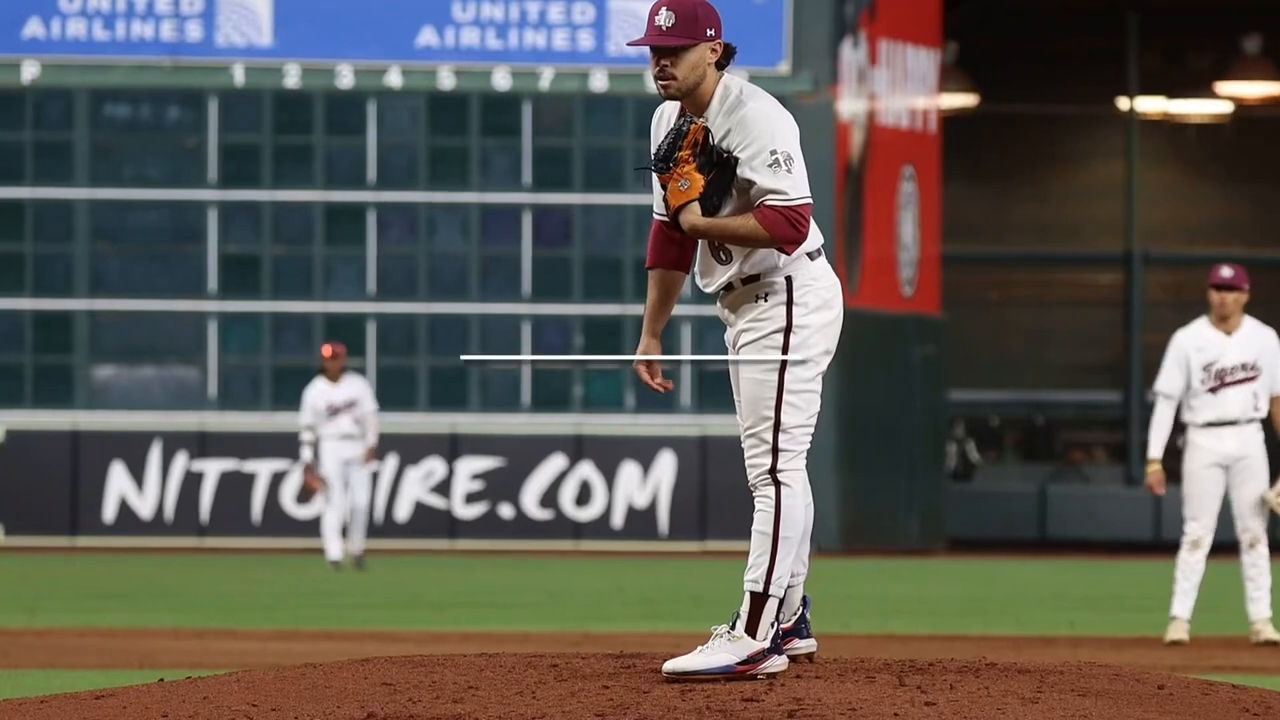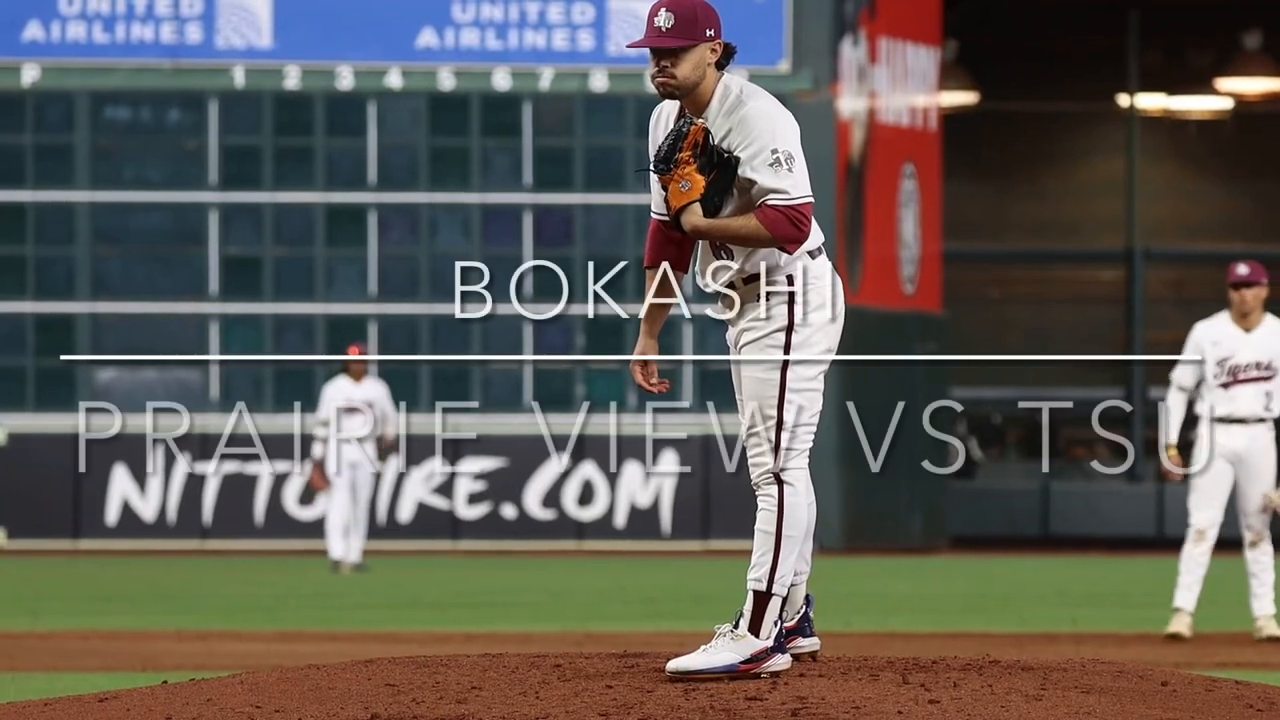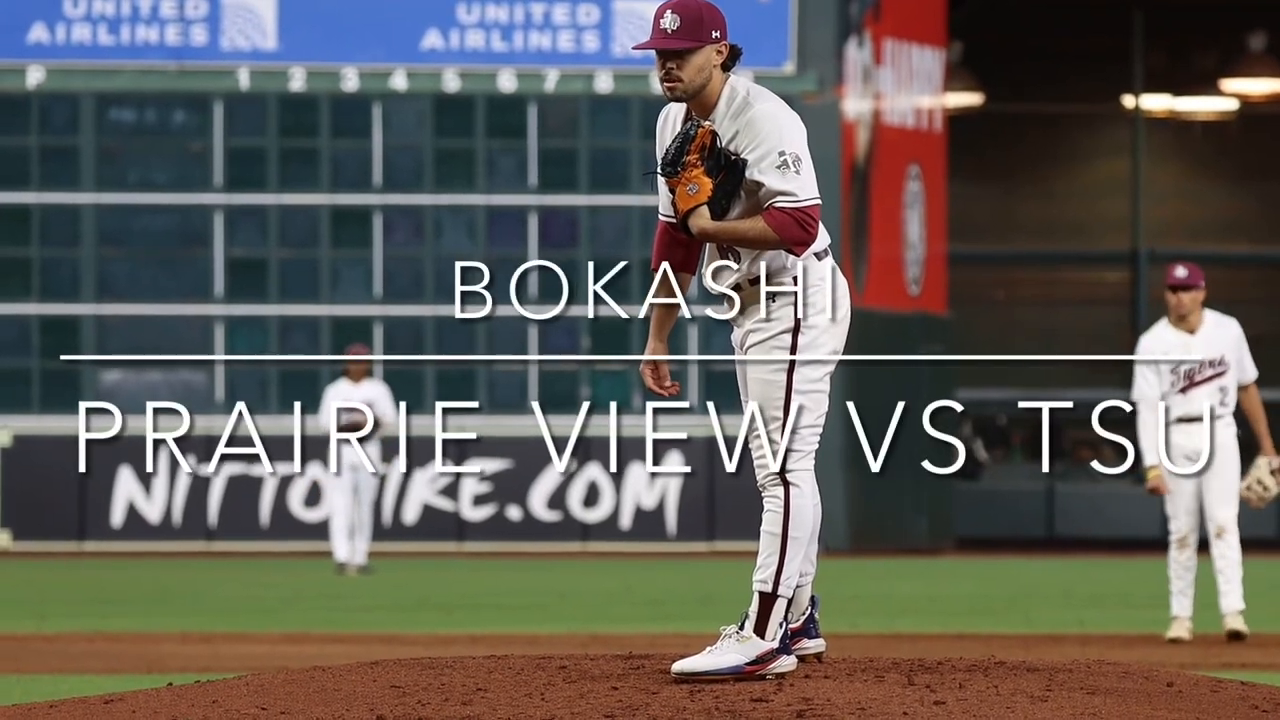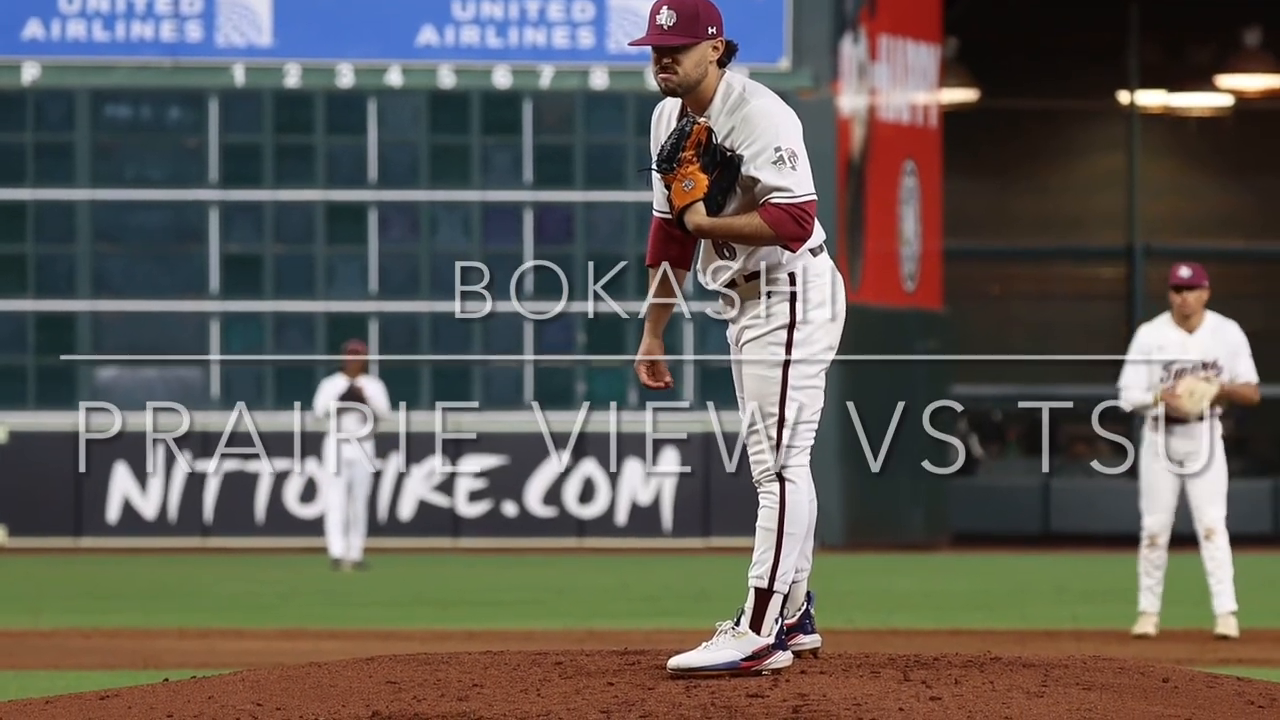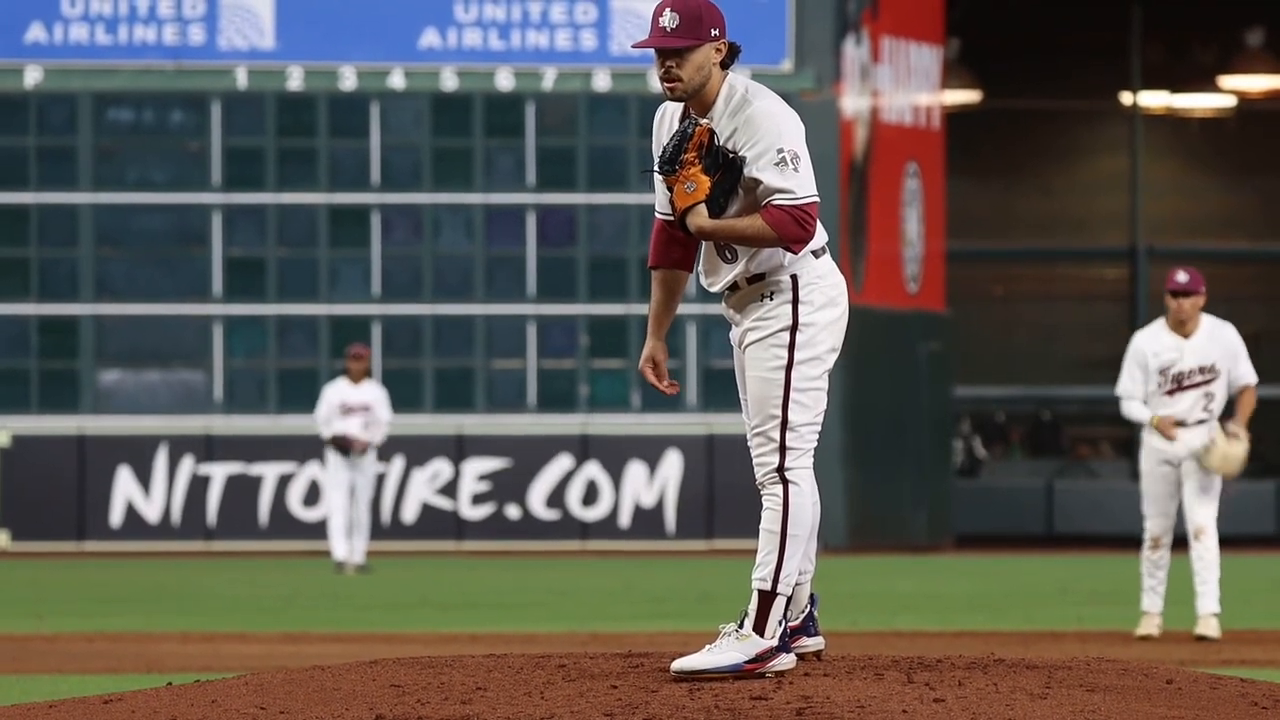
dt=1s
person 1, frame 1
left shoulder: (754, 116)
right shoulder: (667, 120)
left elbow: (789, 224)
right elbow: (669, 233)
left wrist: (701, 223)
right wrist: (651, 334)
left hip: (788, 299)
right hip: (742, 303)
left knee: (773, 466)
right knee: (773, 465)
left ankle: (757, 637)
right ankle: (788, 620)
person 1, frame 2
left shoulder: (756, 116)
right shoulder: (666, 120)
left elbow: (791, 223)
right elbow: (667, 233)
left wrist: (701, 224)
right wrist: (648, 335)
left hip: (791, 298)
right hip: (743, 303)
left knee: (777, 465)
right knee: (776, 464)
left ankle: (760, 636)
right ankle: (791, 618)
person 1, frame 3
left shoulder: (762, 118)
right shoulder: (672, 122)
left elbow: (798, 226)
right elbow: (673, 236)
left wrist: (708, 227)
right wrist: (657, 338)
left hip: (796, 300)
right hip: (748, 306)
left knee: (782, 468)
right knee: (780, 467)
left ankle: (764, 638)
right ankle: (797, 619)
person 1, frame 4
left shoulder: (759, 114)
right shoulder: (667, 118)
left elbow: (795, 221)
right elbow: (669, 229)
left wrist: (705, 224)
right wrist: (653, 331)
left hip: (792, 296)
right hip: (744, 301)
left knee: (779, 462)
right knee: (774, 461)
left ankle: (761, 633)
right ankle: (793, 614)
person 1, frame 5
left shoulder: (759, 115)
right shoulder: (669, 121)
left elbow: (797, 223)
right elbow: (671, 233)
left wrist: (708, 225)
right wrist: (656, 335)
left hip: (793, 297)
right hip: (745, 303)
left knee: (781, 463)
right knee: (777, 463)
left ankle: (764, 635)
right ankle: (796, 617)
person 2, frame 1
right shoulder: (1187, 339)
right elbow: (1166, 400)
right wrist: (1154, 459)
left hip: (1249, 441)
right hip: (1204, 443)
right knee: (1196, 532)
right ankle: (1179, 619)
person 2, frame 2
right shoulder: (1205, 333)
right elbow: (1179, 391)
right wrist: (1169, 446)
right hip: (1214, 436)
right knee: (1202, 523)
right ankle: (1182, 612)
person 2, frame 3
left shoulder: (1229, 329)
right shoulder: (1152, 343)
left elbow: (1247, 388)
right elbow: (1147, 409)
left wrist: (1266, 445)
right wrist: (1152, 466)
left hip: (1220, 434)
right hip: (1177, 440)
left knee: (1223, 522)
right knee: (1182, 531)
left ankle: (1232, 612)
right ankle: (1181, 618)
person 2, frame 4
left shoulder: (1228, 332)
right shoulder: (1148, 335)
left elbow: (1253, 394)
right elbow: (1128, 398)
left wrist: (1225, 388)
right wrist: (1158, 398)
left hip: (1205, 435)
right hip: (1159, 437)
left knee: (1211, 524)
right knee: (1155, 528)
left ankle: (1226, 613)
right ankle: (1148, 612)
person 2, frame 5
left shoulder: (1225, 335)
right shoulder: (1144, 341)
left elbow: (1247, 388)
right elbow: (1128, 402)
left wrist: (1238, 422)
right wrist: (1154, 420)
left hip: (1203, 438)
right hip: (1158, 439)
left knee: (1201, 523)
right knee: (1156, 529)
left ankle: (1208, 614)
right ankle: (1151, 613)
person 3, frame 1
left shoulder: (864, 45)
right shoulder: (847, 47)
left elbow: (866, 87)
right elbow: (844, 90)
left hip: (860, 121)
right hip: (849, 121)
left knee: (857, 192)
right knee: (848, 195)
left ankle: (854, 275)
right ankle: (849, 274)
person 3, frame 2
left shoulder: (864, 41)
right shoulder: (846, 44)
left elbow: (866, 84)
right elbow: (844, 86)
left hip: (860, 118)
right hip: (849, 118)
left knee: (858, 192)
right knee: (848, 197)
left ankle: (856, 272)
right ankle: (850, 273)
person 3, frame 3
left shoulder: (869, 43)
right shoulder: (852, 46)
left elbow: (870, 87)
right elbow: (850, 90)
left wrist: (866, 115)
left hip: (865, 120)
right hip: (854, 121)
left knee: (863, 194)
right knee: (854, 192)
left ankle: (861, 274)
right ankle: (856, 273)
person 3, frame 4
left shoulder: (864, 38)
right shoulder: (847, 42)
left elbow: (866, 81)
right elbow: (845, 84)
left wrist: (862, 109)
left hip: (860, 114)
right hip: (849, 115)
left knee: (858, 185)
right knee: (849, 185)
left ankle: (857, 267)
right ankle: (851, 267)
person 3, frame 5
left shoulder: (866, 39)
right shoulder: (849, 43)
left elbow: (868, 82)
right elbow: (847, 86)
left wrist: (865, 107)
left hip: (863, 116)
right hip: (851, 117)
left knee: (861, 187)
right knee: (852, 186)
left ankle: (860, 268)
right ankle: (854, 268)
person 4, frame 1
left shoulder: (358, 382)
right shoulder: (313, 391)
left elbow: (370, 414)
right elbow: (307, 427)
left wrist: (372, 445)
right wrist: (308, 462)
left hip: (358, 448)
right hip: (331, 448)
left knee: (361, 502)
right knee: (333, 503)
left ankle: (356, 551)
right ankle: (334, 557)
person 4, frame 2
left shoulder: (378, 387)
right shoulder: (333, 387)
left elbow: (390, 415)
right elbow: (322, 423)
left wrist: (389, 438)
right wrist: (317, 458)
left hip: (366, 450)
right hip: (338, 449)
left knee: (361, 505)
right knee: (338, 503)
left ankle: (355, 557)
right ankle: (337, 557)
person 4, frame 3
left shoulder: (379, 388)
right shoulder: (334, 389)
left elbow: (391, 418)
right elbow: (324, 421)
left wrist: (372, 420)
right wrist: (342, 426)
left hip: (369, 451)
right hip: (342, 450)
left knee: (365, 506)
right knee: (341, 505)
left ankle: (361, 559)
right ankle: (342, 559)
person 4, frame 4
left shoulder: (375, 385)
right shoulder: (330, 384)
left elbow: (384, 413)
right elbow: (319, 411)
left wrist: (365, 397)
right wrist: (342, 399)
left hip: (364, 447)
right hip: (337, 445)
left knee: (360, 503)
right knee: (335, 501)
left ankle: (356, 556)
right ankle: (337, 555)
person 4, frame 5
left shoulder: (377, 391)
right shoulder: (332, 388)
left elbow: (384, 423)
right elbow: (321, 420)
left wrist: (370, 443)
right wrist: (333, 438)
left hip: (367, 453)
right hip: (338, 451)
left knee: (363, 506)
right knee: (338, 505)
left ankle: (359, 559)
right ankle: (340, 558)
